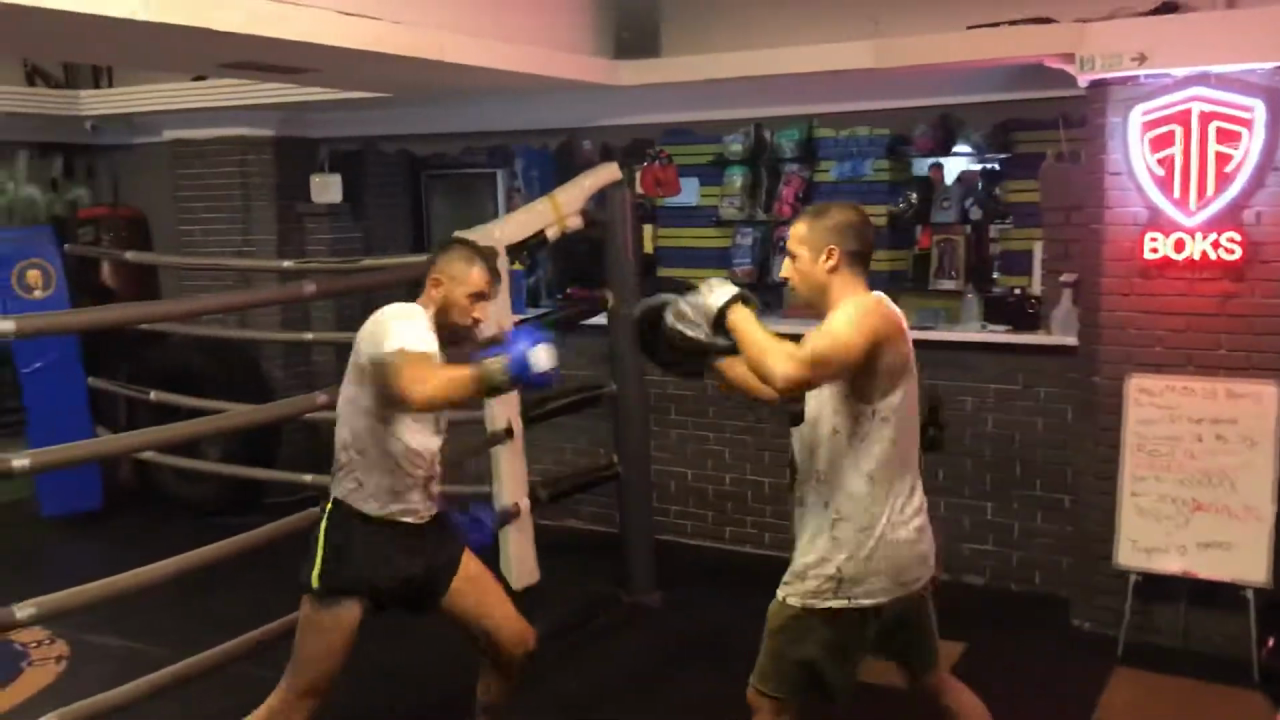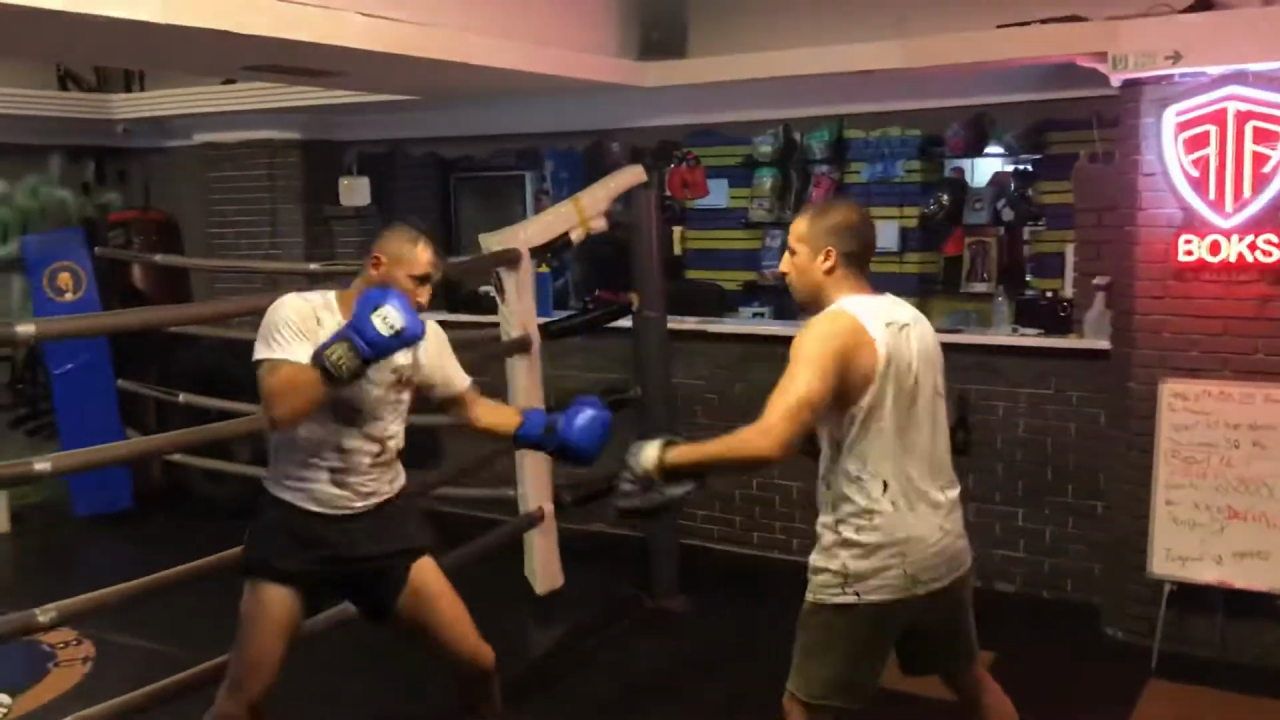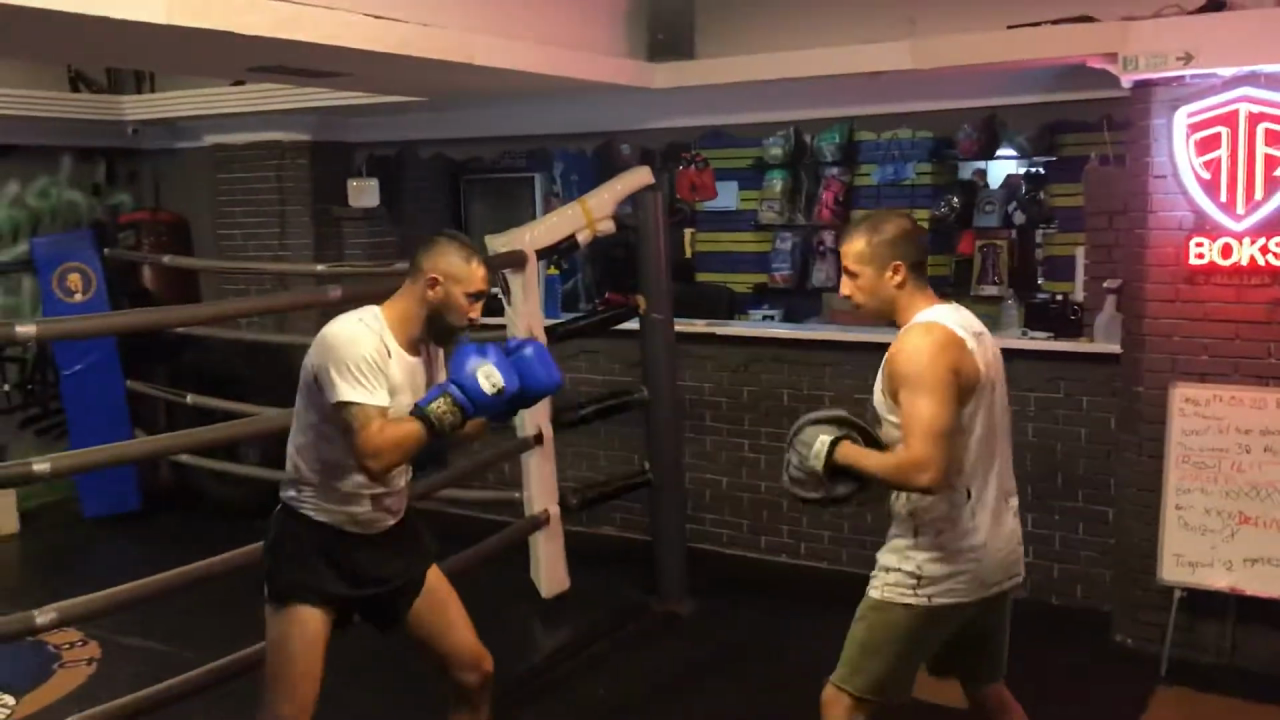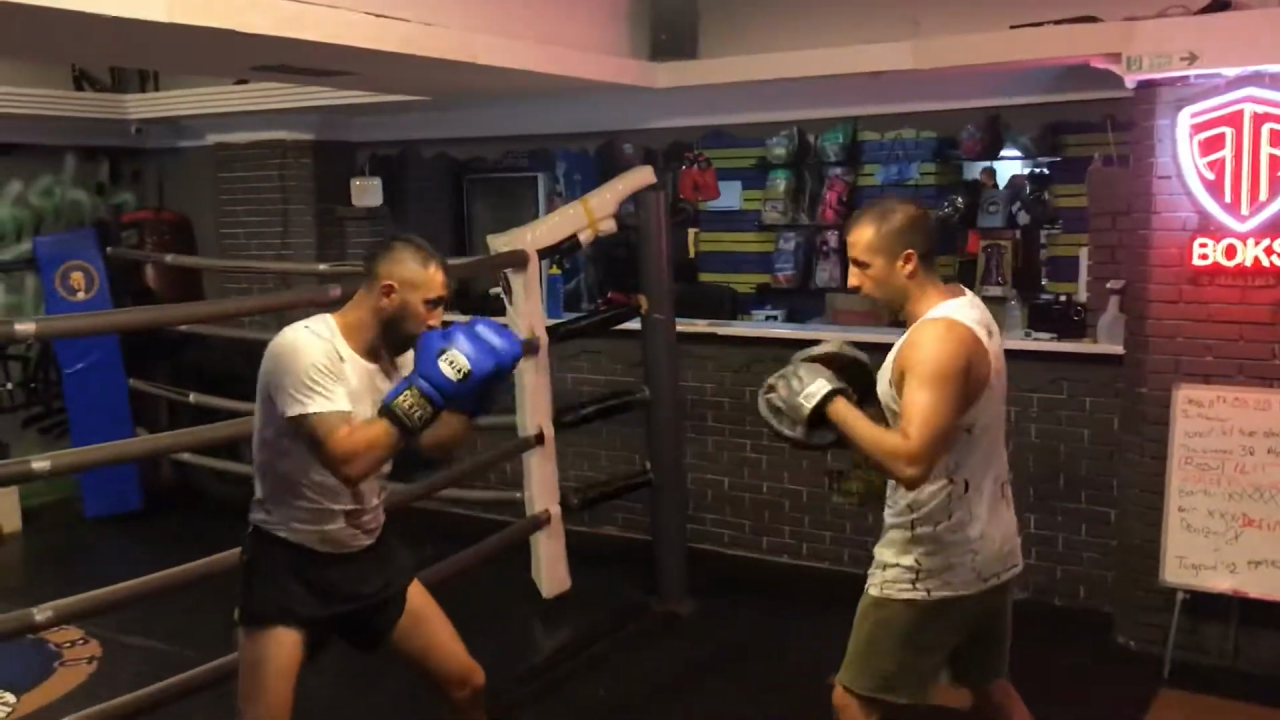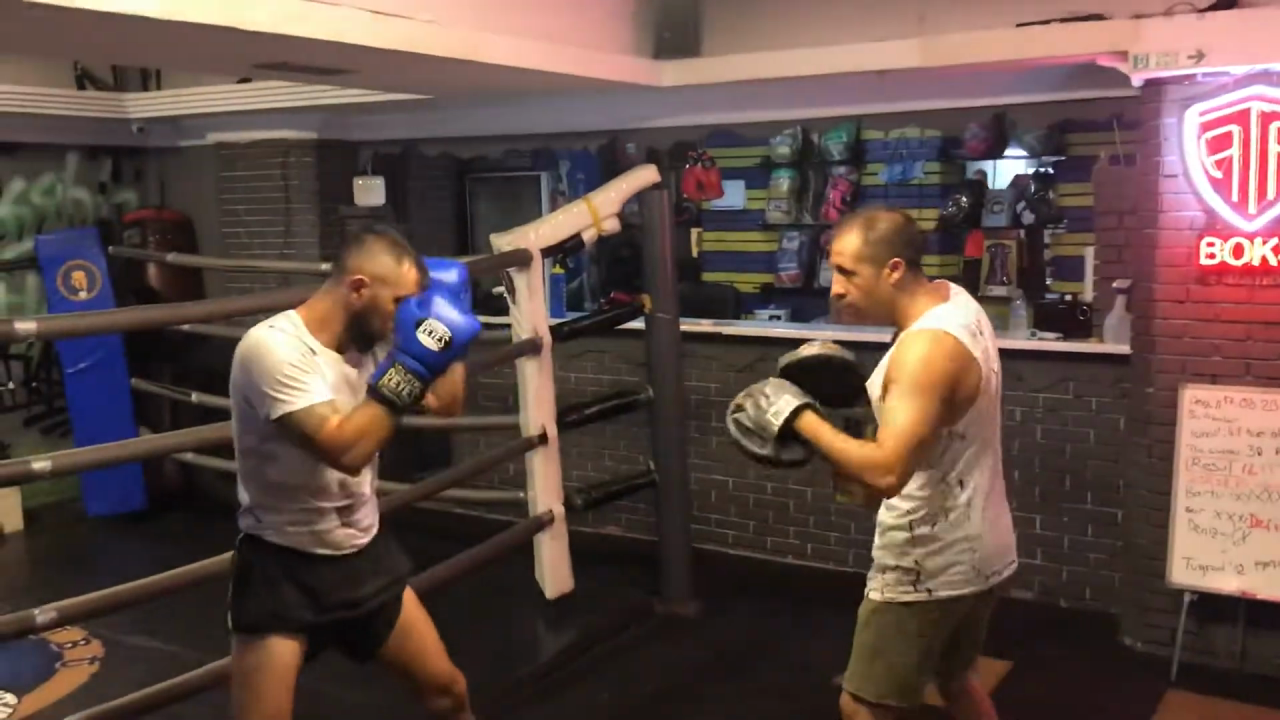
dt=0.3s
person 1, frame 1
left shoulder: (867, 313)
right shoulder: (840, 328)
left elbow: (788, 373)
right elbow: (775, 390)
left wrist: (728, 306)
left hip: (849, 563)
right hip: (900, 549)
right knee: (927, 675)
person 1, frame 2
left shoulder: (832, 331)
right shoulder: (911, 320)
left elbow: (768, 442)
left wrist: (665, 458)
right wrist: (827, 416)
left hip: (869, 562)
right hip: (941, 545)
right knee: (968, 676)
person 1, frame 3
left shoulder: (921, 343)
right shoulder: (961, 322)
left elbow: (923, 471)
left wrist: (837, 453)
right wrist: (863, 444)
left hip: (934, 568)
right hip: (991, 555)
person 1, frame 4
left shoulder: (938, 337)
right shoulder: (963, 307)
left elbow: (911, 461)
left wrist: (828, 401)
right wrist: (854, 390)
left hip: (934, 560)
right hip: (986, 550)
person 1, frame 5
left shoulder: (928, 344)
right shoulder: (953, 300)
left elbow: (886, 472)
left wrist: (798, 414)
left hip: (931, 562)
right hip: (978, 549)
right knee: (953, 677)
person 2, frame 1
left shoulder: (427, 343)
right shoulder: (398, 323)
right elbow: (417, 392)
right wrist: (506, 367)
left hip: (419, 526)
right hip: (362, 529)
left knee: (515, 643)
person 2, frame 2
left shoulder: (422, 336)
right shoulder: (296, 313)
left elbow: (471, 408)
right elbow: (281, 408)
left wrist: (547, 430)
right wrist: (355, 346)
left hip: (383, 517)
right hip: (297, 522)
left knee: (477, 659)
person 2, frame 3
left shoulder: (430, 345)
right shoulder: (352, 339)
right elbow: (375, 455)
left wrist: (503, 397)
right wrist: (459, 398)
left hip: (390, 535)
right hip: (316, 541)
left knee: (474, 671)
person 2, frame 4
left shoulder: (399, 352)
right shoulder: (303, 348)
left elbow: (431, 445)
right elbow: (349, 460)
left wrist: (470, 392)
right wrist: (426, 390)
left hip: (368, 553)
right hip: (288, 561)
person 2, frame 5
left shoulder: (371, 337)
right shoulder: (272, 347)
left elbow: (444, 402)
right elbow: (346, 451)
left wrist: (450, 325)
right wrist: (410, 363)
left hip: (367, 556)
right hip: (283, 570)
